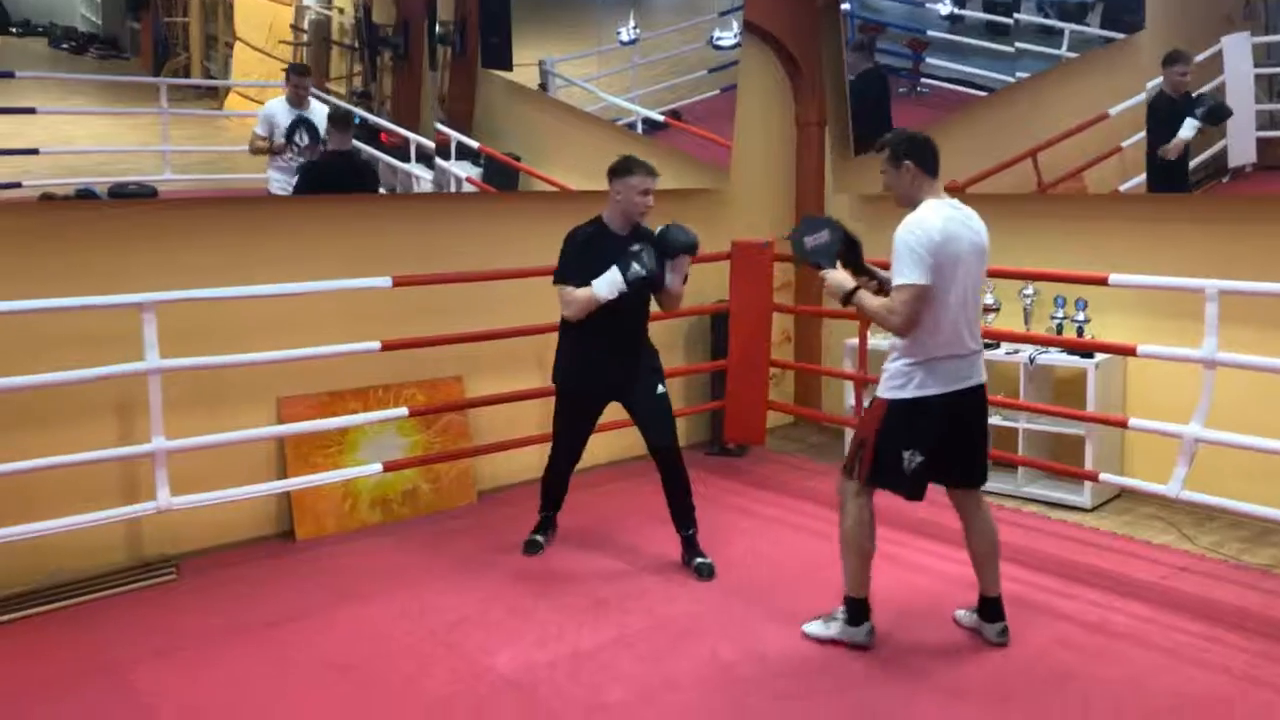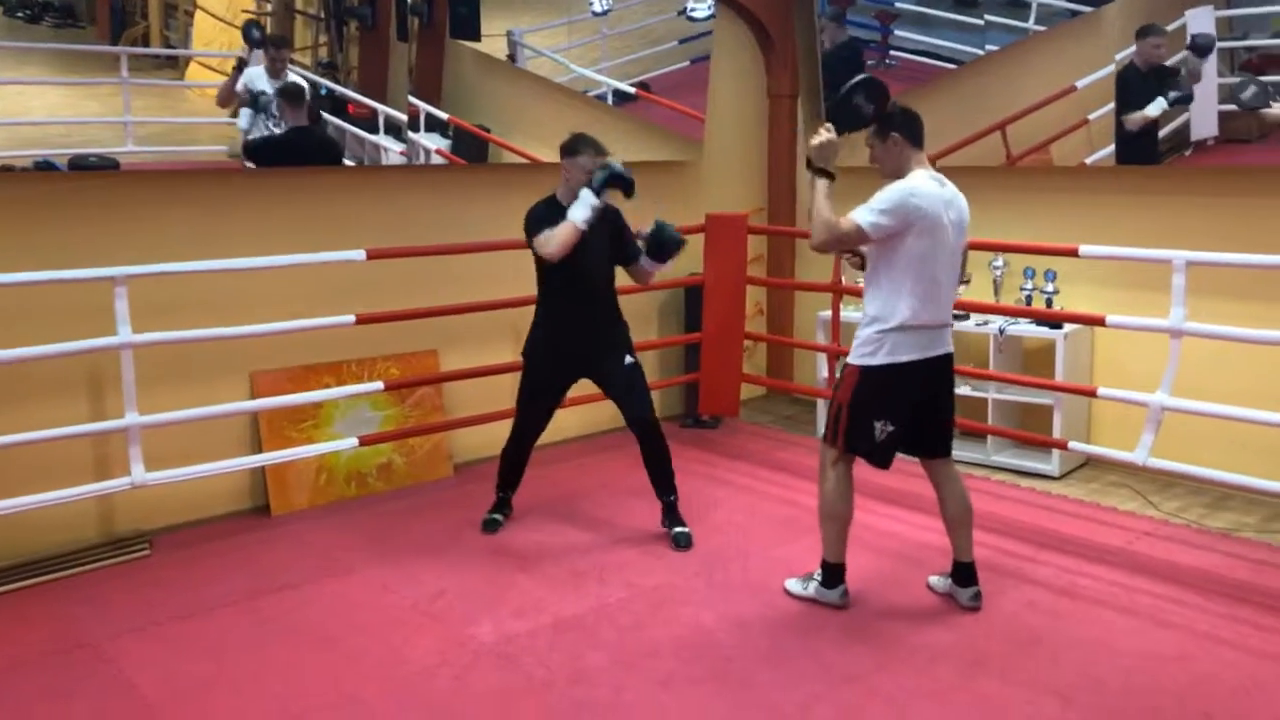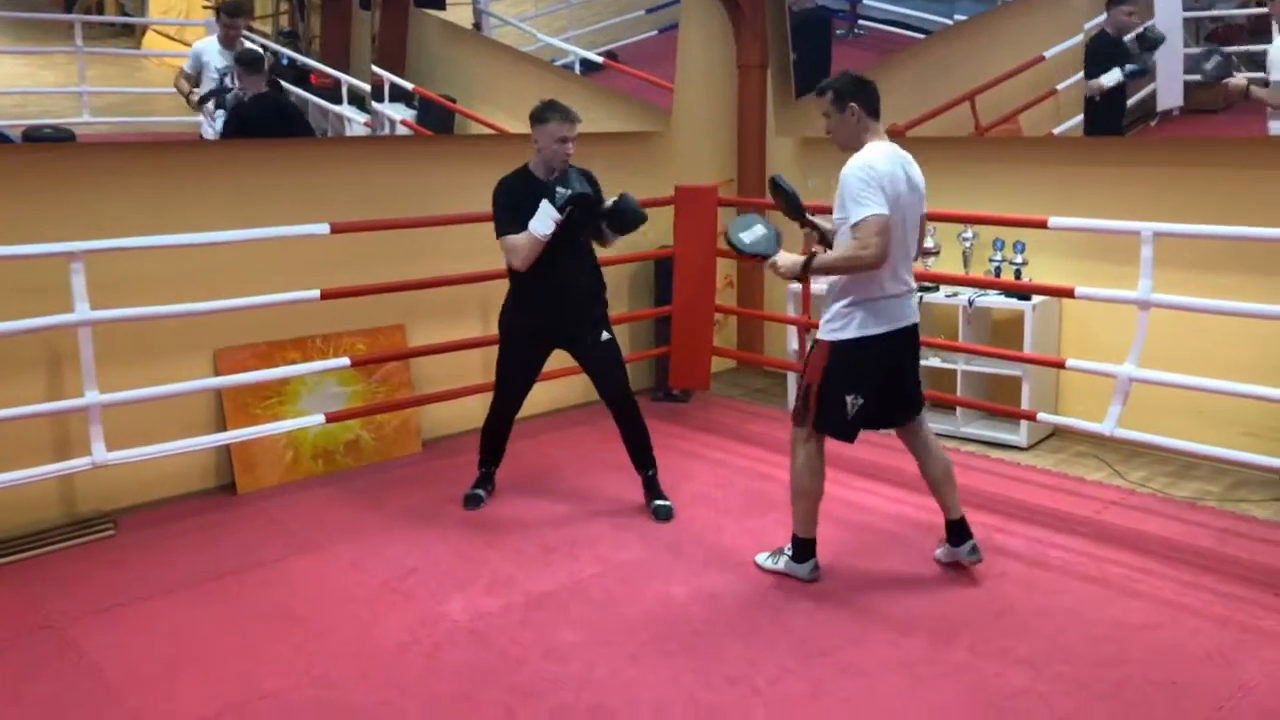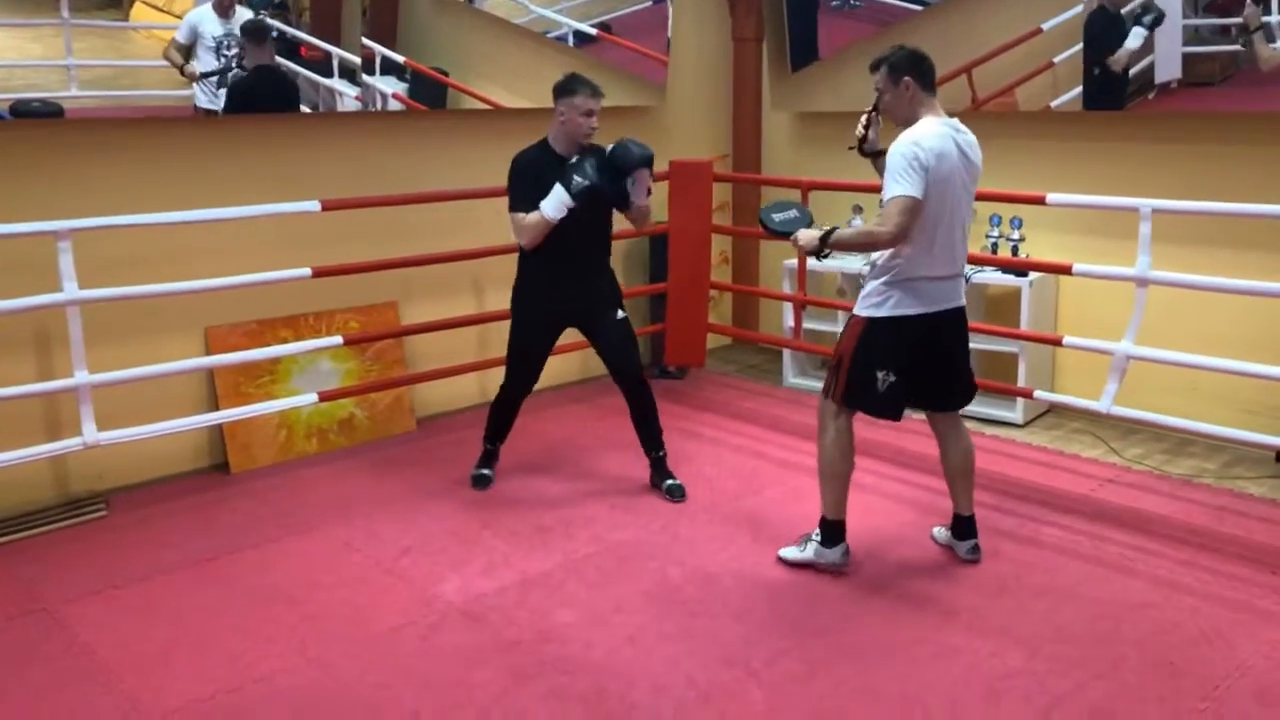
dt=0.5s
person 1, frame 1
left shoulder: (917, 229)
right shoulder: (973, 224)
left elbow: (900, 320)
left wrist: (850, 291)
right wrist: (886, 282)
left hip: (914, 389)
right hip: (966, 382)
left knee: (855, 488)
right knee: (968, 495)
left ankle: (854, 616)
right ankle: (991, 613)
person 1, frame 2
left shoulder: (902, 197)
right shoulder: (954, 199)
left elbow: (824, 238)
left wrist: (822, 170)
left hip: (886, 355)
right hip: (936, 352)
left knee: (835, 458)
right knee: (939, 462)
left ankle: (831, 580)
right ankle: (965, 578)
person 1, frame 3
left shoulder: (862, 168)
right shoulder: (908, 166)
left elbow: (871, 254)
left wrist: (804, 263)
left hip: (853, 329)
right hip: (901, 323)
left knee: (807, 434)
right knee: (914, 427)
left ankle: (801, 553)
right ankle: (960, 537)
person 1, frame 4
left shoulder: (912, 145)
right shoulder: (967, 142)
left elbow: (892, 231)
left wrist: (823, 239)
right wrist: (875, 154)
left hip: (892, 307)
right hip: (946, 304)
left knee: (834, 410)
right knee: (946, 416)
left ankle: (830, 539)
right ankle: (964, 532)
person 2, frame 1
left shoulder: (650, 241)
right shoulder: (582, 240)
left elbow: (670, 306)
right elbow: (569, 307)
left wrist: (678, 268)
right wrist: (618, 278)
left hip: (638, 364)
right hip: (583, 368)
left knee: (667, 450)
right knee: (565, 452)
left ankle: (690, 542)
right ankle: (547, 520)
person 2, frame 2
left shoulder: (610, 217)
right shoulder: (544, 212)
left elbow: (641, 276)
right elbow: (551, 250)
left wrist: (653, 257)
right wrist: (589, 197)
left hip: (608, 341)
right hip: (553, 346)
left knee: (645, 421)
right knee: (527, 428)
left ankle: (671, 510)
right ankle: (503, 499)
person 2, frame 3
left shoulder: (584, 182)
right shoulder: (510, 190)
left elbow: (605, 239)
right elbow: (518, 258)
right wrist: (552, 207)
left hip: (585, 313)
right hip: (528, 318)
left knee: (620, 397)
right knee: (505, 402)
left ankle: (651, 483)
right ankle: (486, 476)
person 2, frame 4
left shoulder: (604, 161)
right shoulder: (528, 163)
left elbow: (641, 219)
right elbow: (525, 236)
left wrist: (639, 182)
right wrist: (564, 193)
left hip: (597, 291)
right hip: (540, 295)
left knee: (631, 375)
right knee: (517, 382)
left ankle: (659, 466)
right ankle: (489, 453)
